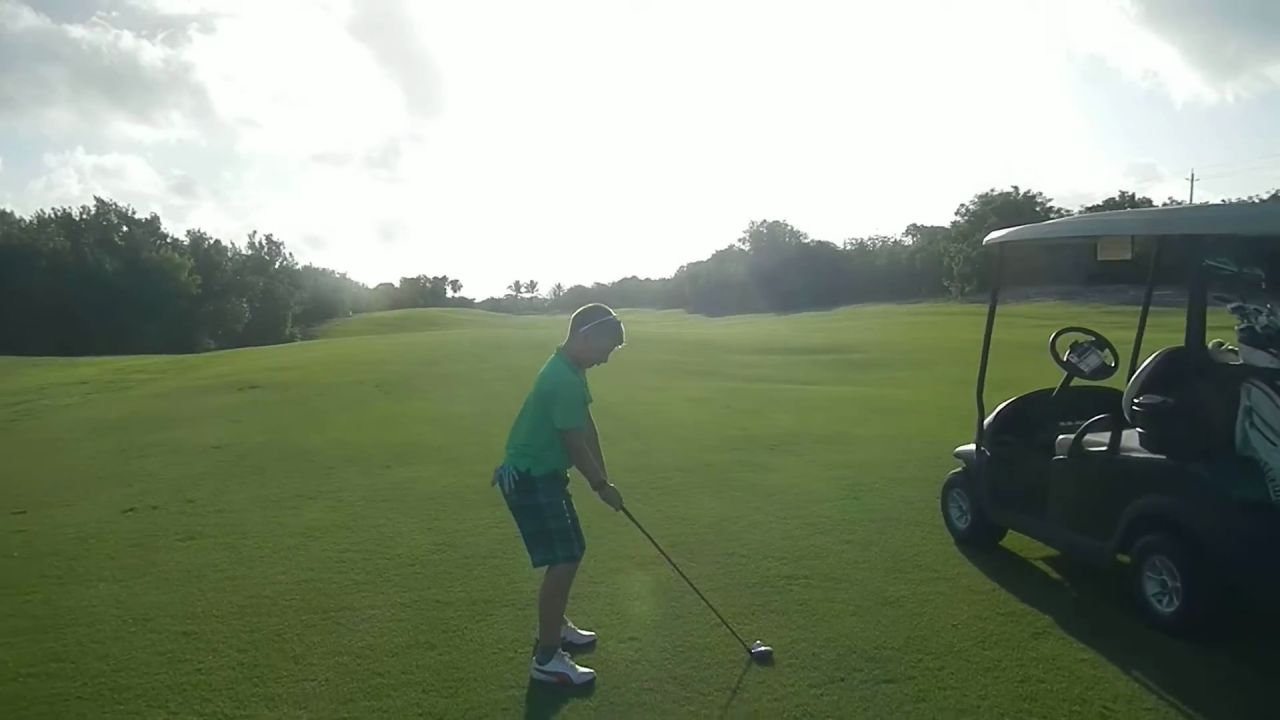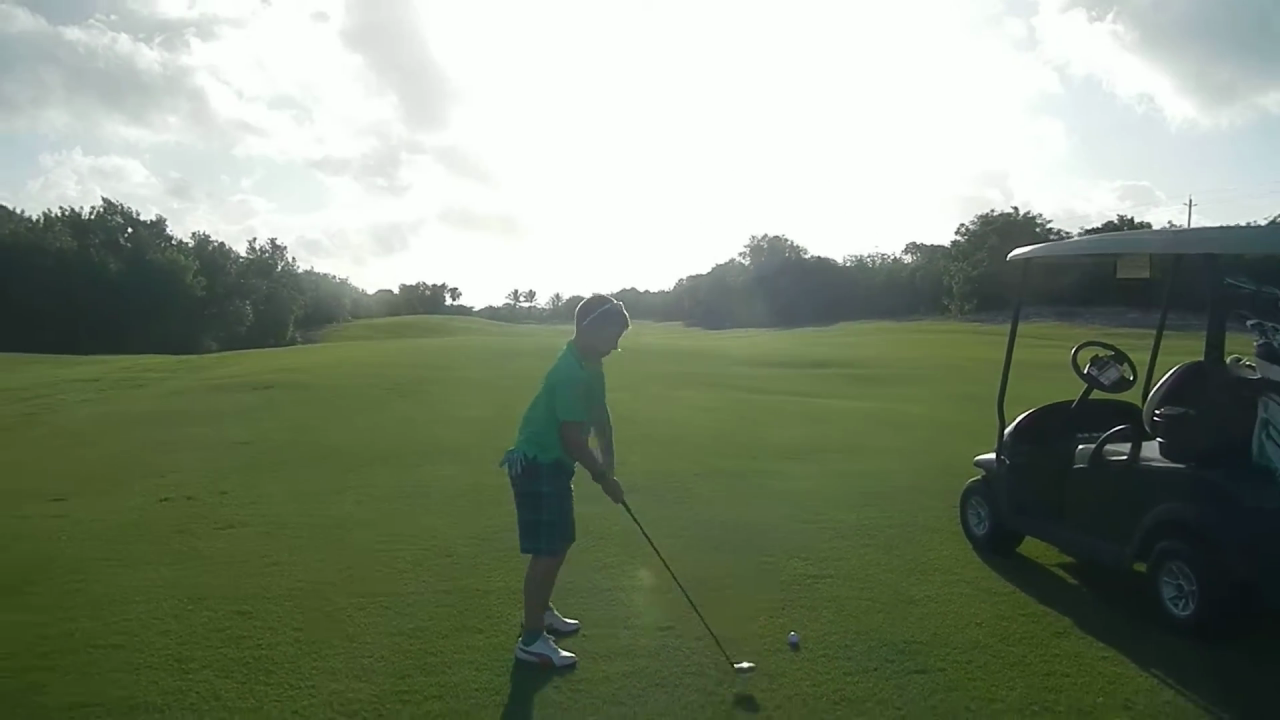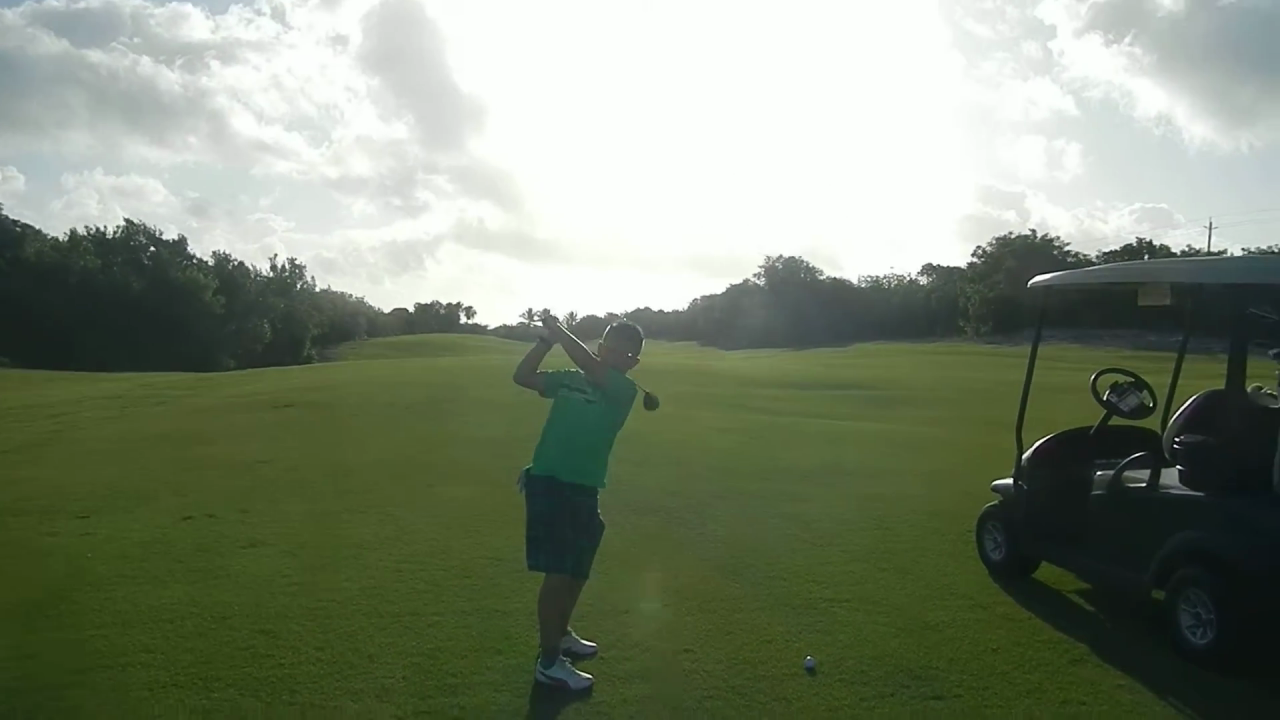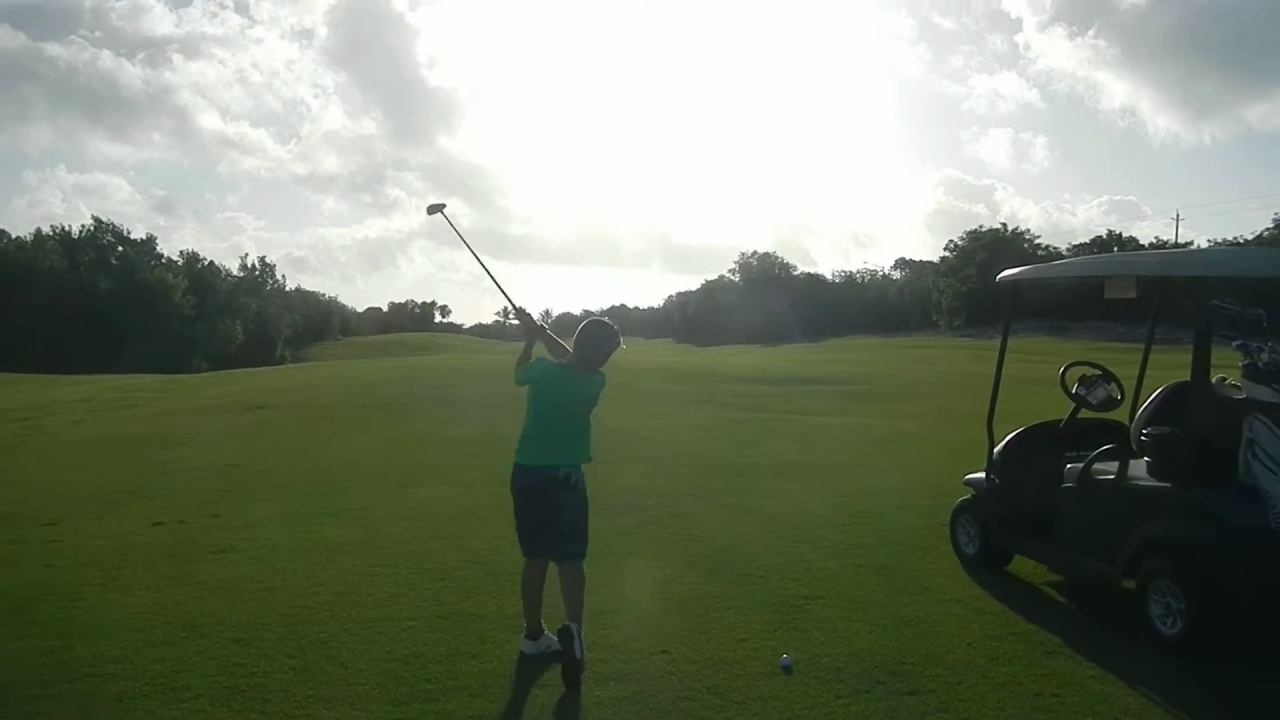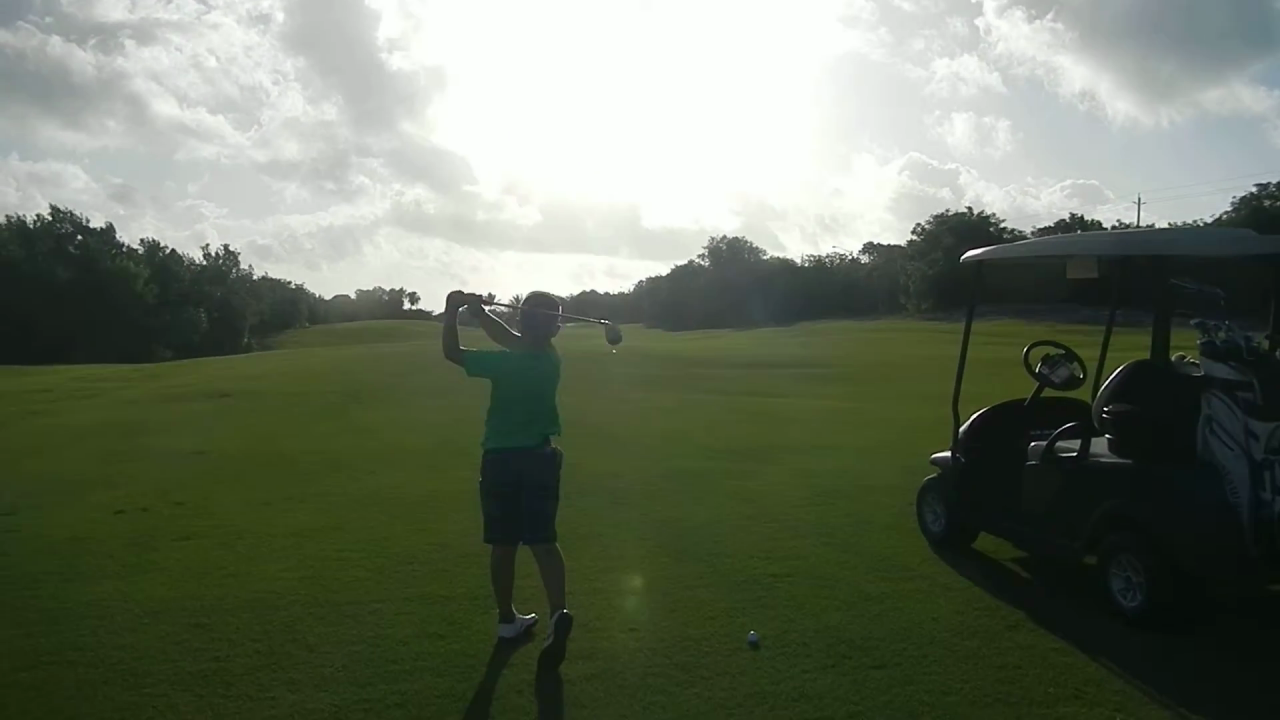
dt=1s
person 1, frame 1
left shoulder: (571, 371)
right shoulder: (561, 379)
left elbow: (586, 425)
right elbow: (573, 443)
left wrist: (602, 476)
right wrist: (601, 485)
left hip: (543, 473)
right hip: (529, 478)
left knee: (570, 552)
right knee: (562, 561)
left ankle: (554, 624)
right ankle: (546, 657)
person 1, frame 2
left shoulder: (591, 367)
right shoulder: (568, 374)
left elbow: (600, 415)
right elbow: (572, 436)
left wrist: (609, 460)
right wrist: (603, 476)
left hip: (556, 465)
right hip: (538, 466)
left knee: (559, 545)
right knee: (547, 551)
left ankle: (541, 612)
right ankle: (531, 639)
person 1, frame 3
left shoulder: (624, 390)
right shoulder: (567, 378)
left elbow: (591, 366)
right elbow: (522, 376)
left wrist: (560, 332)
right wrist: (548, 340)
left hip: (583, 489)
right hip: (548, 483)
left knee: (576, 572)
right knee: (557, 572)
left ankle: (560, 634)
right ankle: (549, 661)
person 1, frame 4
left shoulder: (543, 373)
right shoulder: (594, 382)
left elbow: (521, 369)
left wrist: (530, 336)
right wrist: (538, 331)
left hip: (526, 474)
right hip: (563, 478)
left knee: (536, 558)
right knee: (569, 558)
left ankle: (534, 635)
right ankle: (572, 628)
person 1, frame 5
left shoulder: (505, 361)
right shoulder: (550, 357)
left elbow: (451, 353)
right elbow: (508, 337)
left wrist: (452, 311)
right wrist: (477, 309)
left hip: (500, 460)
right hip: (540, 458)
left knee: (503, 543)
right knee: (543, 541)
left ankle: (507, 618)
right ankle: (559, 615)
